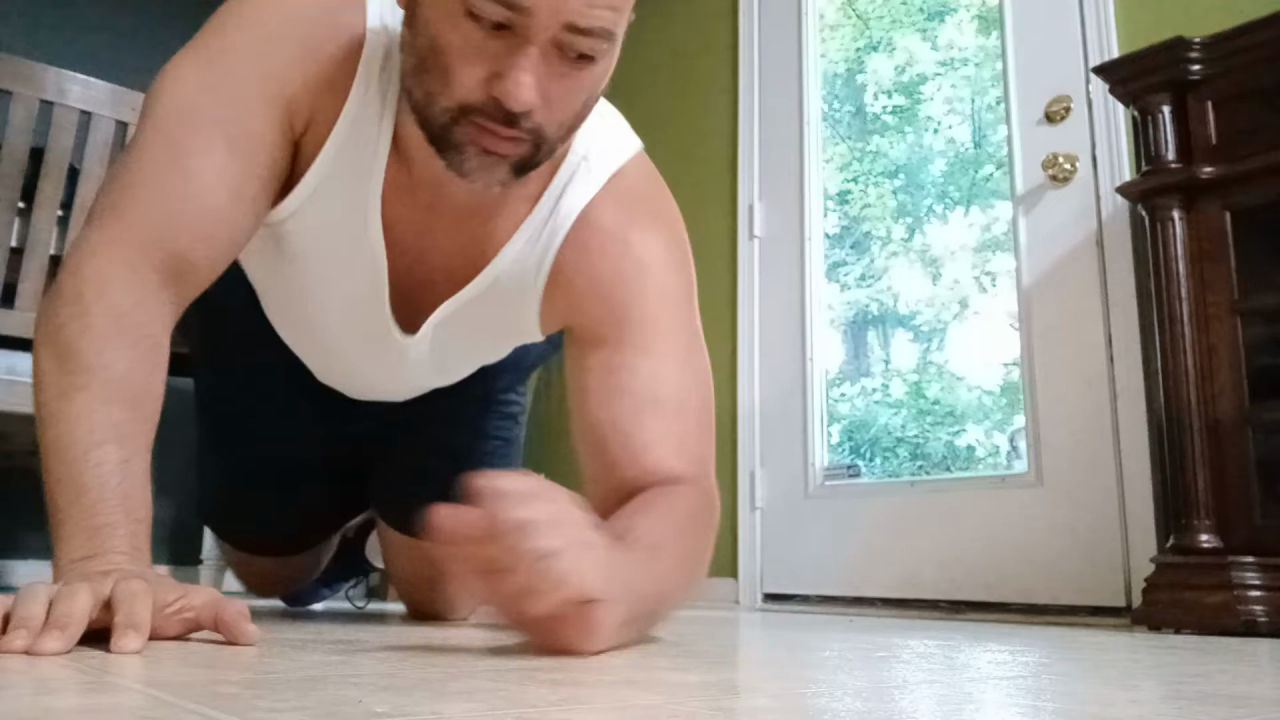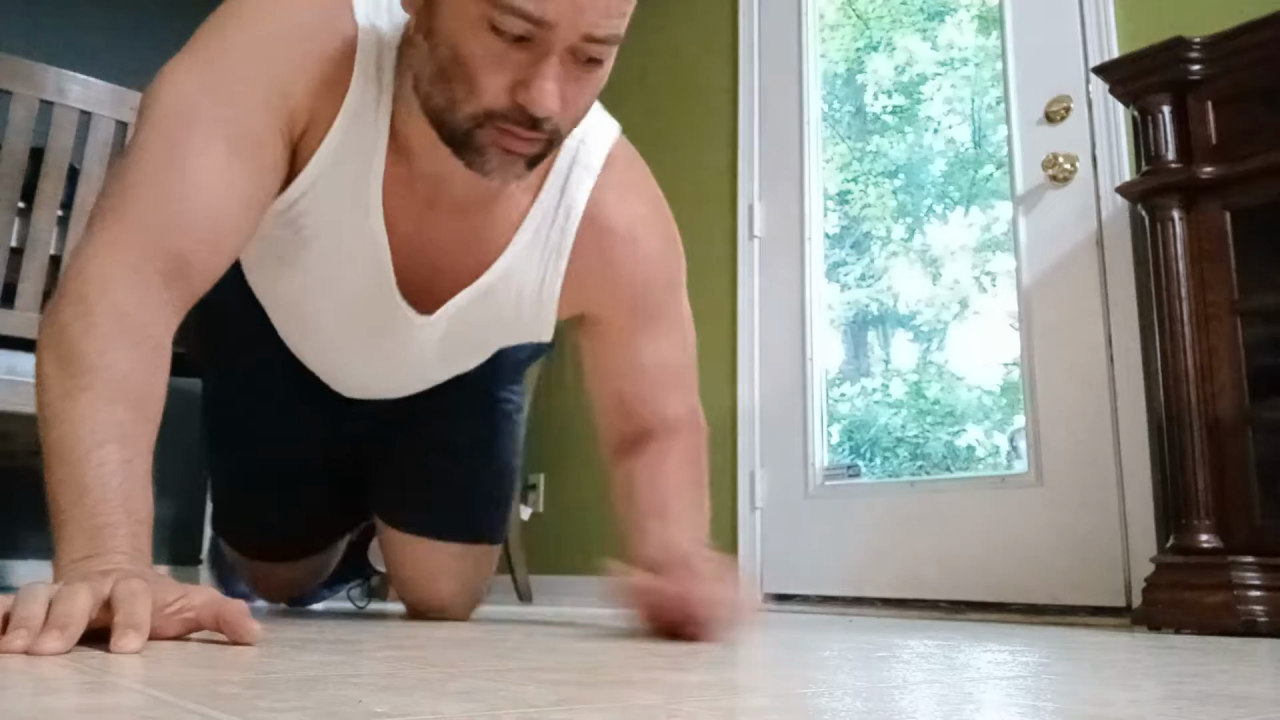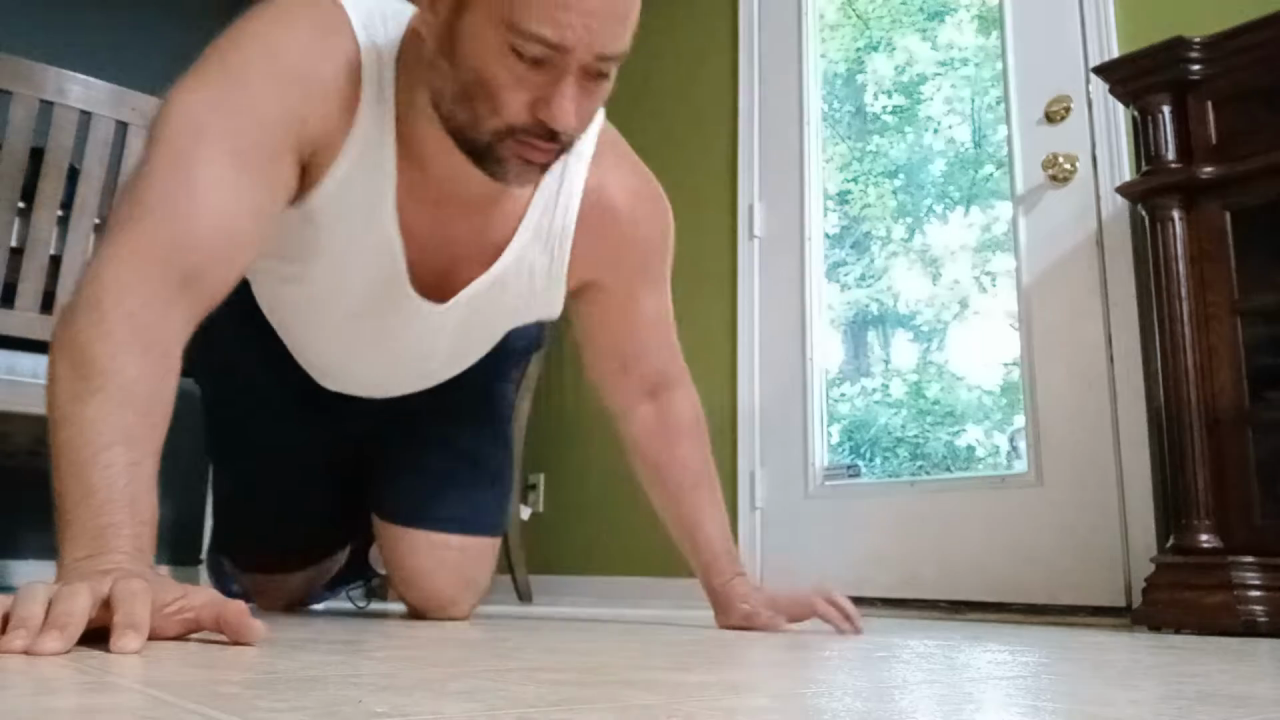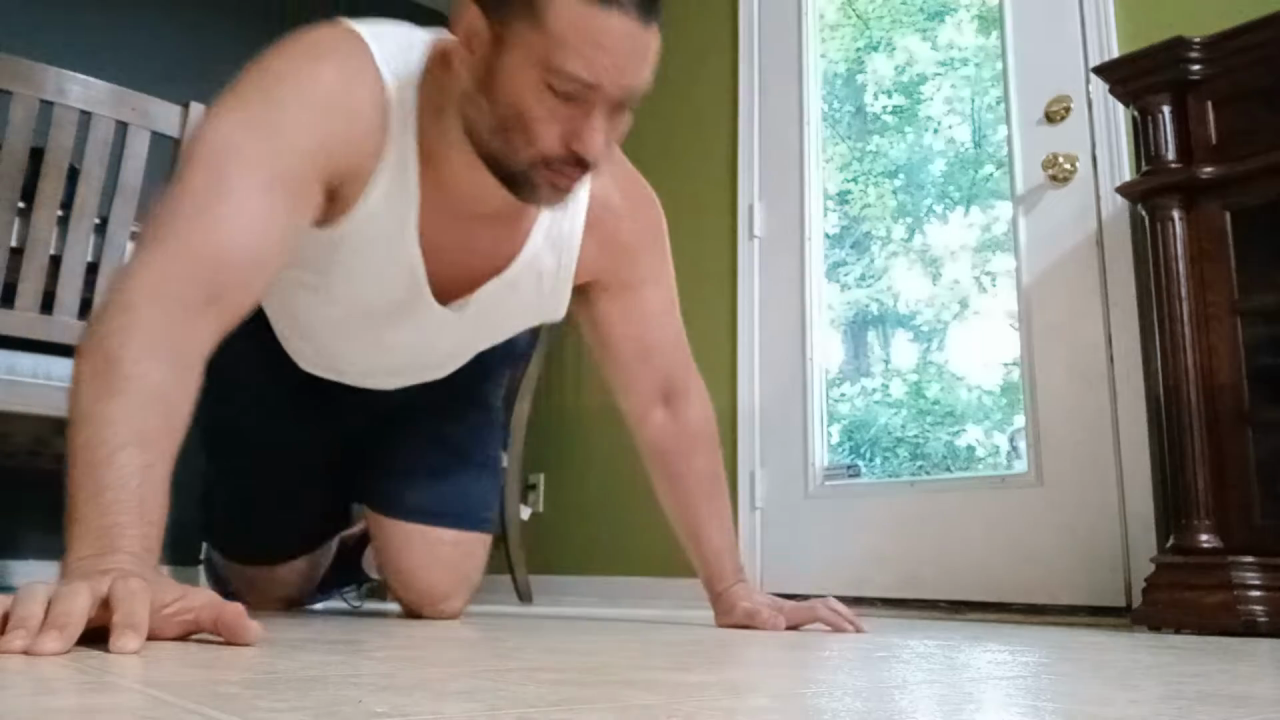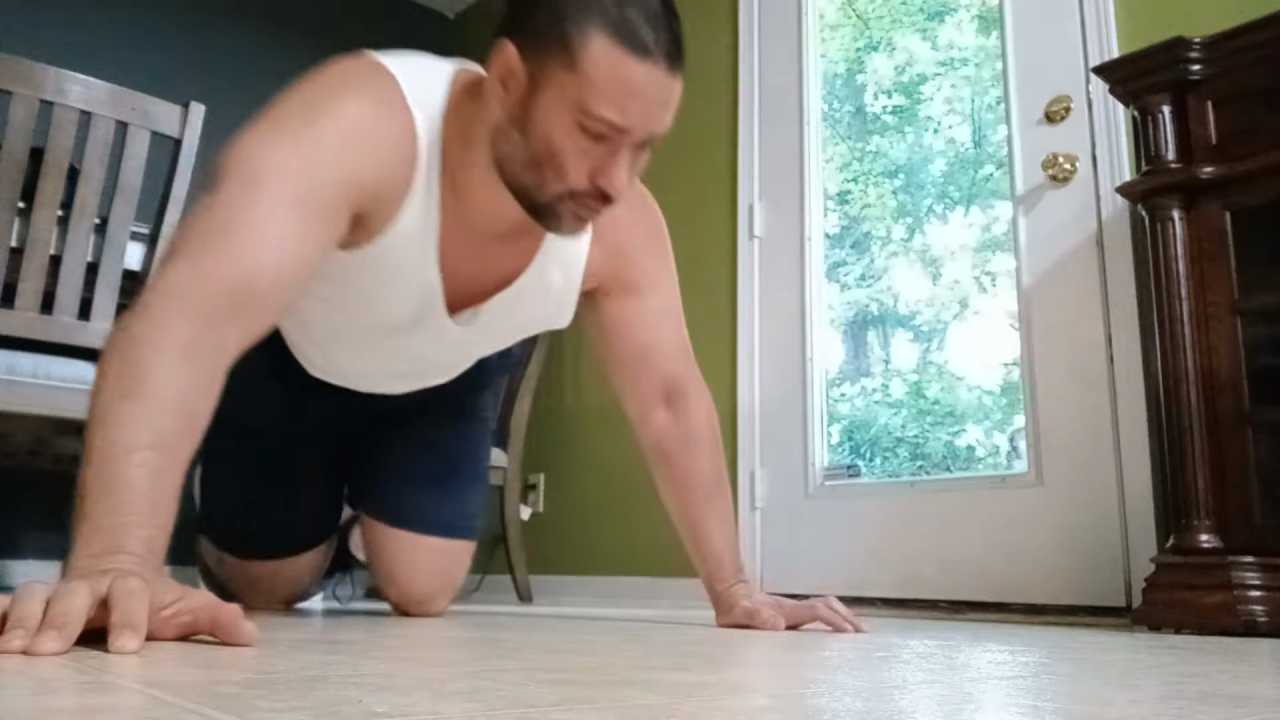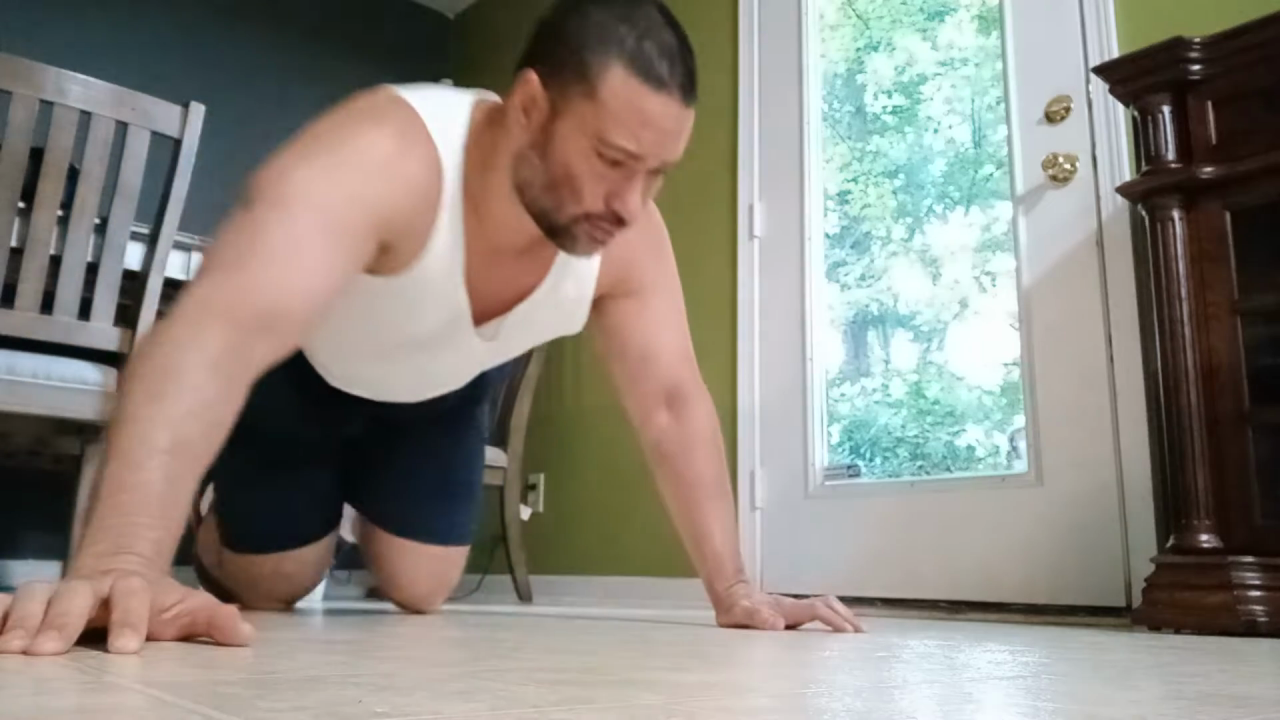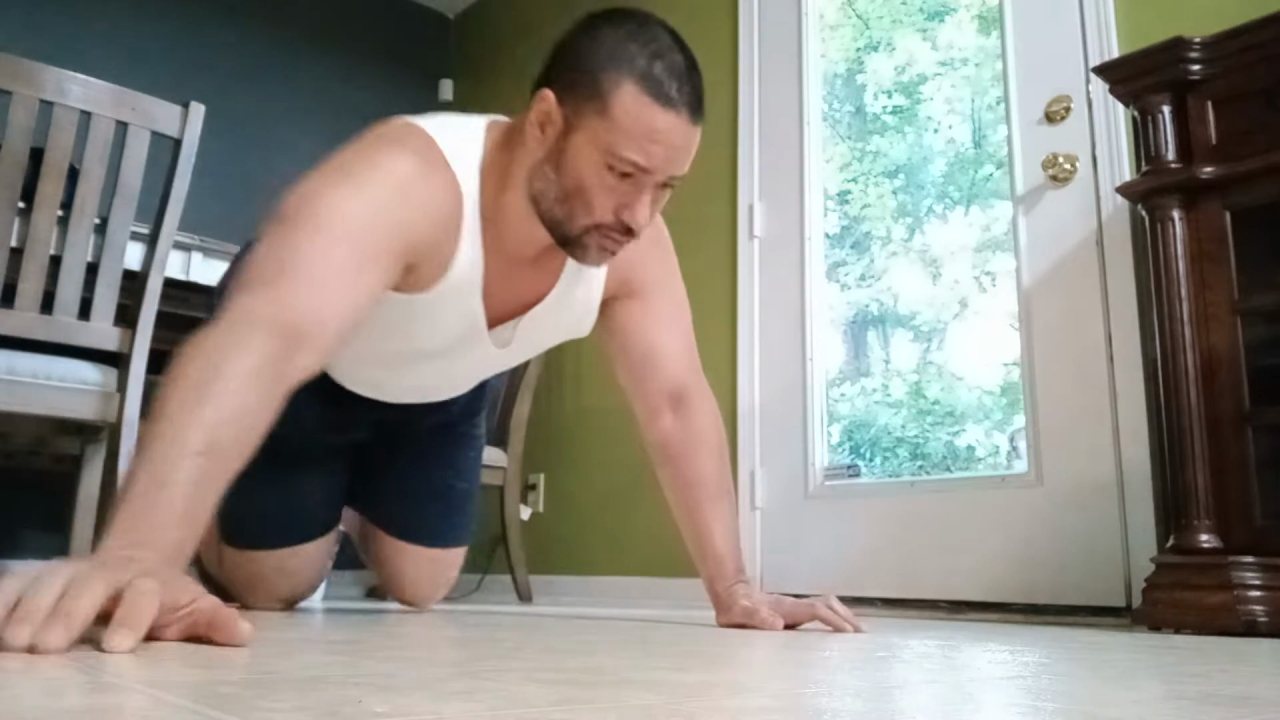
dt=0.1s
person 1, frame 1
left shoulder: (620, 226)
left elbow: (672, 496)
right elbow: (122, 282)
left wrist: (595, 576)
right wrist: (105, 563)
left hip: (468, 375)
right hip: (276, 337)
left knee: (445, 598)
right knee: (273, 575)
left ankle: (378, 526)
right ankle: (337, 529)
person 1, frame 2
left shoulder: (617, 220)
left elbow: (657, 429)
right elbow: (127, 283)
left wrist: (673, 563)
right wrist: (107, 563)
left hip: (462, 376)
right hip: (276, 338)
left knee: (443, 599)
right knee: (275, 580)
left ankle: (387, 526)
right ankle: (341, 536)
person 1, frame 3
left shoulder: (616, 206)
left elbow: (653, 397)
right elbow: (143, 293)
left wrist: (729, 585)
right wrist: (107, 564)
left hip: (457, 375)
right hip: (280, 349)
left knee: (442, 597)
right knee: (274, 586)
left ankle: (376, 535)
right ankle: (341, 543)
person 1, frame 4
left shoulder: (614, 214)
right shoulder: (333, 87)
left elbow: (665, 399)
right elbow: (162, 308)
left wrist: (731, 589)
right wrist: (110, 565)
left hip: (446, 374)
right hip: (278, 350)
left knee: (436, 594)
right knee: (268, 585)
left ankle: (366, 542)
right ankle: (325, 544)
person 1, frame 5
left shoulder: (623, 229)
right shoulder: (364, 122)
left elbow: (670, 401)
right elbow: (188, 321)
left wrist: (731, 588)
right wrist: (117, 563)
left hip: (438, 381)
right hip: (286, 361)
left knee: (422, 597)
right knee: (267, 586)
left ankle: (361, 523)
person 1, frame 6
left shoulder: (628, 239)
right shoulder: (385, 156)
left elbow: (671, 405)
right elbow: (218, 334)
left wrist: (732, 590)
right wrist: (121, 564)
left hip: (439, 390)
right hip: (293, 365)
left knee: (420, 594)
right knee: (265, 586)
left ankle: (366, 512)
person 1, frame 7
left shoulder: (627, 241)
right shoulder: (407, 183)
left elbow: (678, 404)
right elbow: (263, 349)
left wrist: (732, 592)
right wrist: (137, 562)
left hip: (441, 390)
right hip: (312, 373)
left knee: (417, 592)
right knee: (272, 584)
left ankle: (350, 511)
